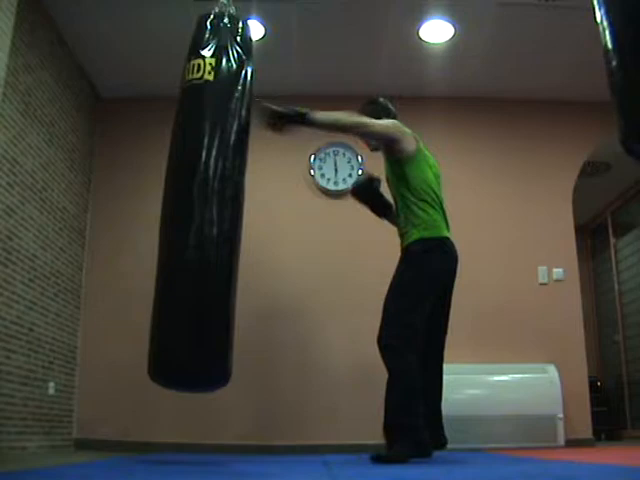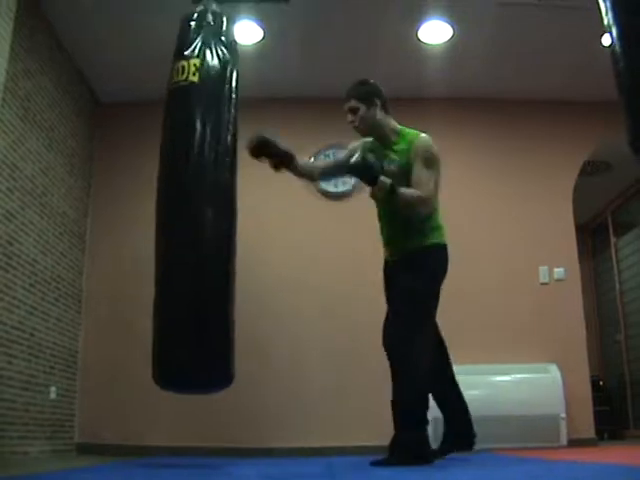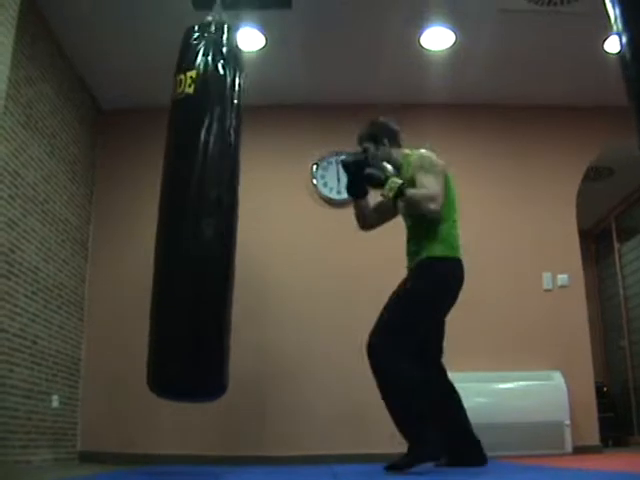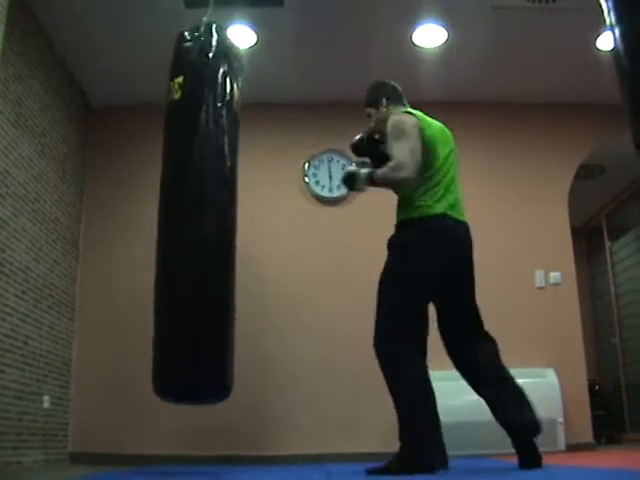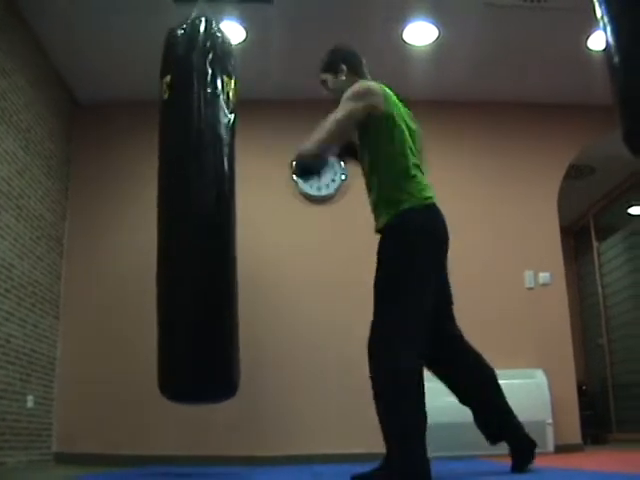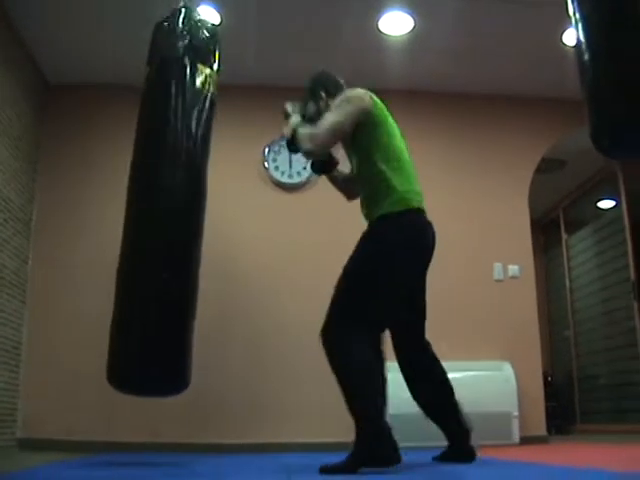
dt=0.4s
person 1, frame 1
left shoulder: (396, 132)
right shoulder: (413, 154)
left elbow: (349, 122)
left wrist: (298, 114)
right wrist: (376, 201)
left hip: (425, 252)
right hip: (440, 252)
left knee: (396, 340)
right knee: (425, 348)
left ankle: (409, 439)
right ankle: (430, 433)
person 1, frame 2
left shoulder: (420, 145)
right shoulder: (364, 148)
left elbow: (425, 204)
right elbow: (316, 171)
left wrist: (382, 182)
right wrist: (280, 154)
left hip: (425, 254)
right hip: (399, 259)
left knee: (405, 344)
right knee: (424, 345)
left ankle: (413, 447)
right ankle: (459, 431)
person 1, frame 3
left shoulder: (423, 159)
right shoulder: (397, 181)
left elbow: (432, 206)
right elbow: (366, 222)
left wrist: (390, 179)
right wrist: (357, 186)
left hip: (437, 268)
right hip: (433, 270)
left knee: (384, 348)
right knee: (424, 360)
left ankle: (425, 442)
right ankle: (465, 448)
person 1, frame 4
left shoulder: (401, 118)
right shoulder: (438, 128)
left elbow: (405, 173)
left wrist: (362, 176)
right wrist: (375, 149)
left hip: (422, 234)
right hip: (455, 233)
left knee: (394, 343)
right knee: (470, 339)
left ankle: (422, 447)
right ankle: (524, 429)
person 1, frame 5
left shoulder: (365, 92)
right shoulder: (379, 105)
left elbow: (313, 152)
left wrist: (308, 159)
left hip: (410, 229)
right hip: (418, 227)
left knee: (391, 343)
right knee: (441, 337)
right ankle: (512, 433)
person 1, frame 6
left shoulder: (355, 98)
right shoulder: (367, 119)
left elbow: (308, 139)
right elbow: (357, 188)
left wrist: (295, 121)
right wrist: (326, 165)
left hip: (396, 228)
right hip: (415, 230)
left knee: (345, 333)
right knee: (410, 340)
left ankle: (374, 444)
right ankle: (458, 439)
